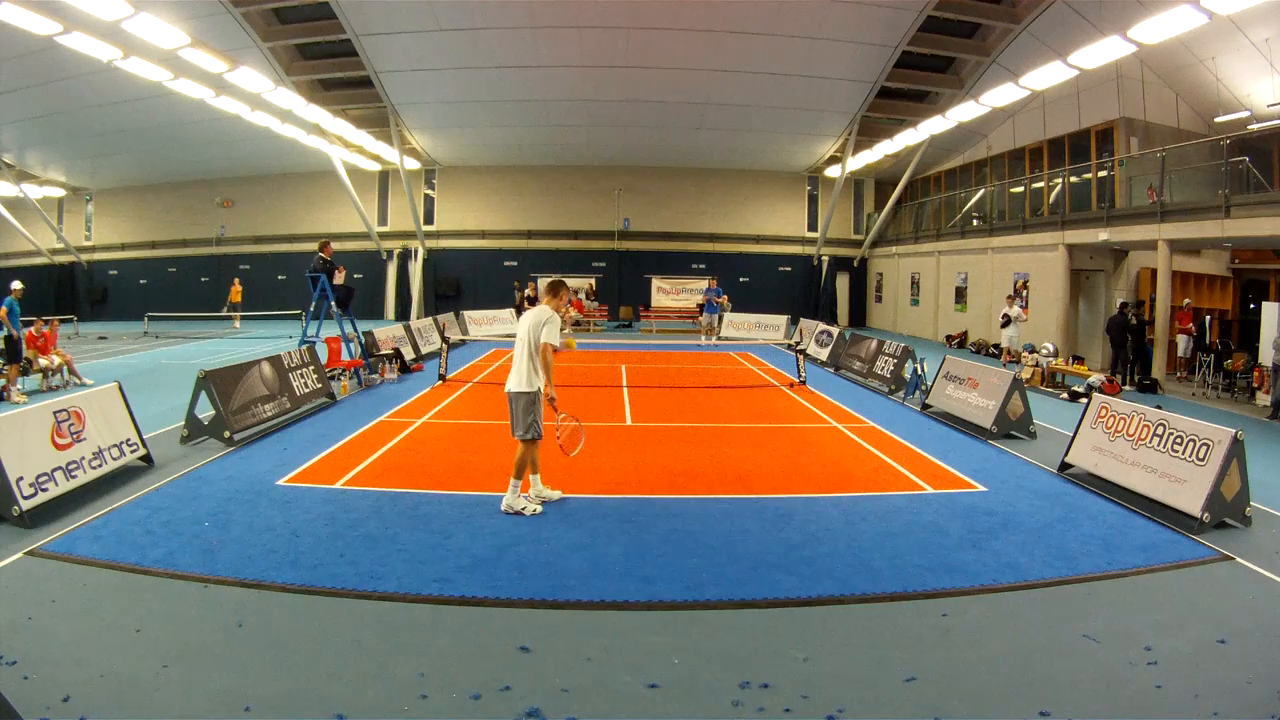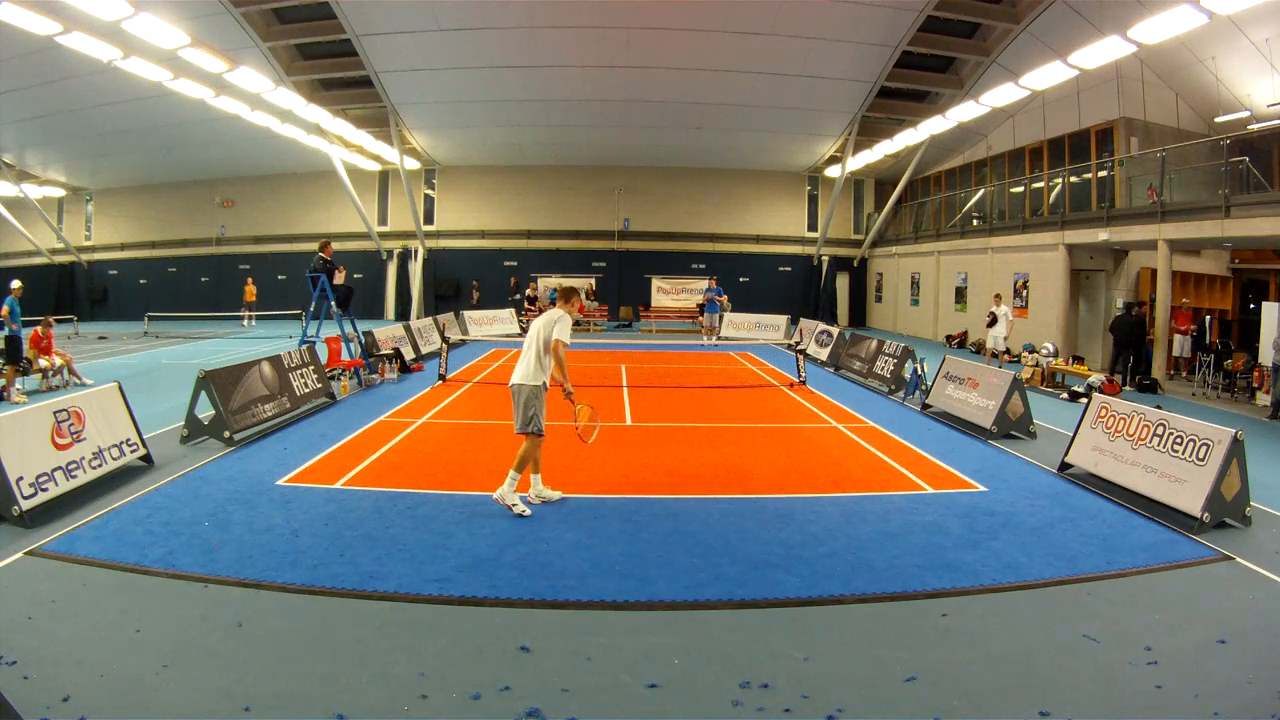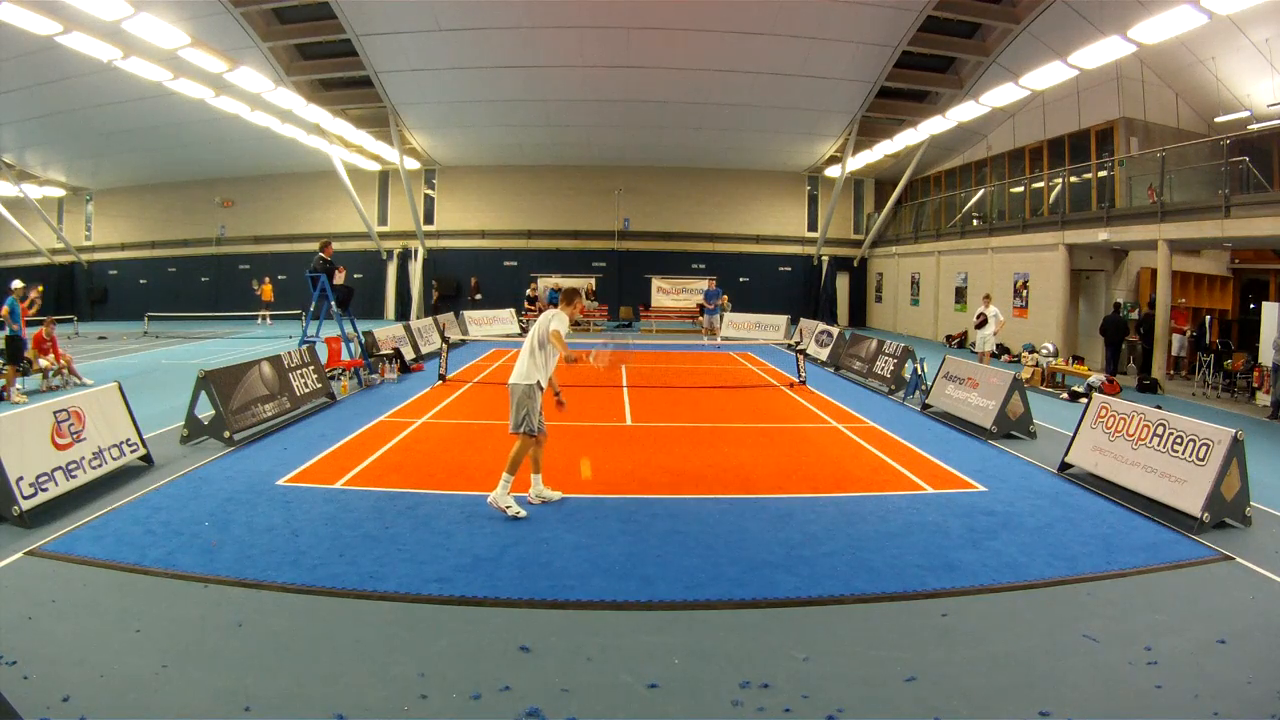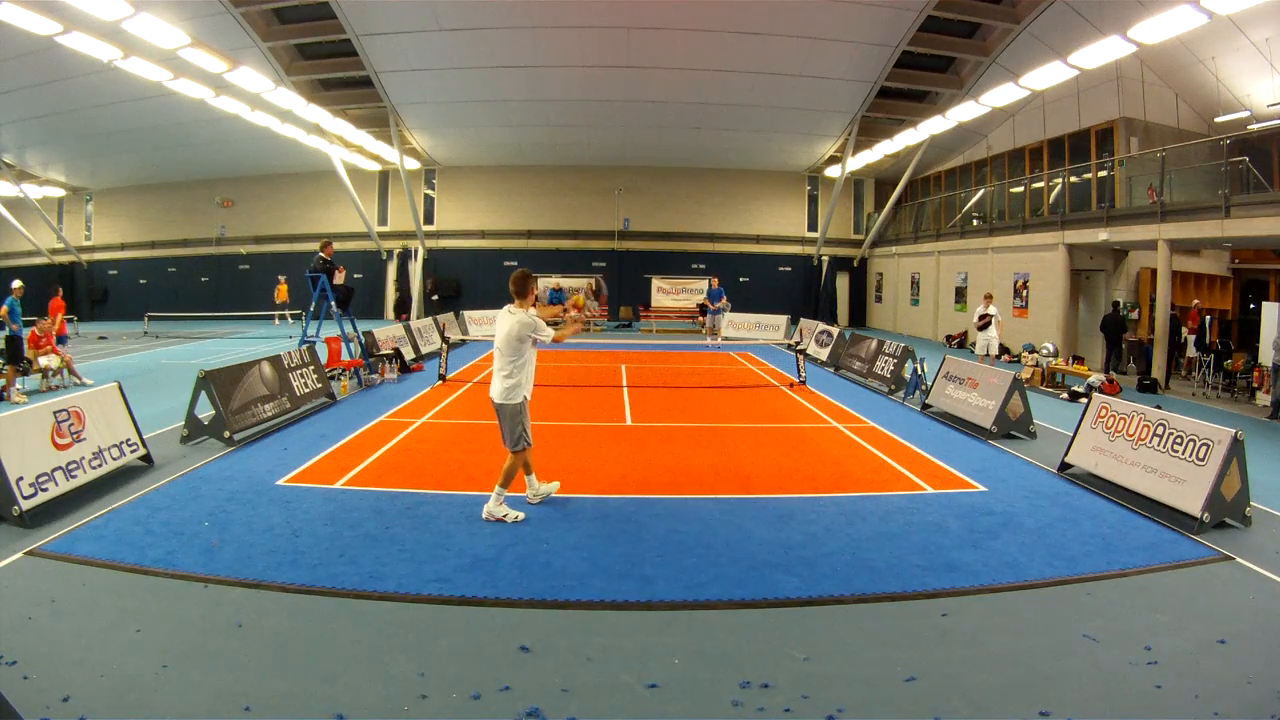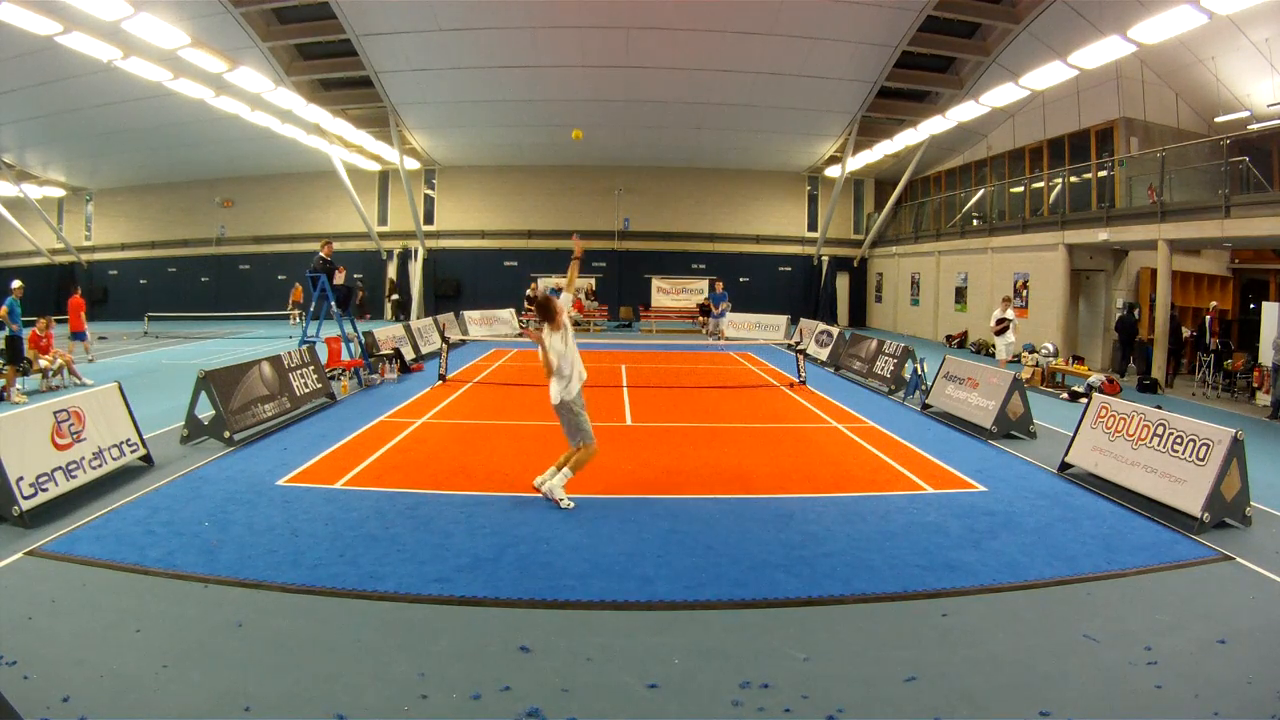
dt=1s
person 1, frame 1
left shoulder: (529, 314)
right shoulder: (551, 317)
right elbow: (545, 352)
left wrist: (553, 349)
right wrist: (551, 387)
left hip: (517, 384)
right hip: (529, 386)
left knee: (534, 439)
right knee: (528, 441)
left ankle: (536, 490)
right ankle: (512, 498)
person 1, frame 2
left shoulder: (543, 318)
right shoulder: (563, 318)
right elbow: (556, 348)
left wrist: (555, 376)
right wrist: (567, 381)
left hip: (523, 381)
right hip: (531, 383)
left knee: (536, 436)
right knee: (534, 437)
left ankle: (537, 490)
right ankle: (507, 490)
person 1, frame 3
left shoulder: (551, 317)
right shoulder: (559, 316)
right elbow: (554, 335)
left wrist: (557, 392)
right wrist: (565, 350)
left hip: (530, 383)
right hip: (526, 383)
left knee: (539, 436)
right knee: (526, 437)
left ankle: (537, 489)
right ankle: (501, 493)
person 1, frame 4
left shoulder: (507, 312)
right shoulder: (528, 324)
left elbow: (538, 312)
right elbow: (556, 338)
left wrist: (564, 308)
right wrist: (574, 327)
left hip: (503, 392)
right hip: (512, 396)
left knee: (522, 445)
right knee: (518, 450)
left ankle: (534, 488)
right ankle: (494, 506)
person 1, frame 5
left shoulder: (560, 317)
right shoulder: (549, 339)
left elbow: (570, 286)
right elbow: (548, 373)
left wrist: (576, 256)
right wrist: (542, 347)
left hip: (572, 394)
right hip: (567, 398)
left knee: (578, 447)
right knee: (588, 448)
left ankle: (545, 479)
right ankle: (555, 485)
